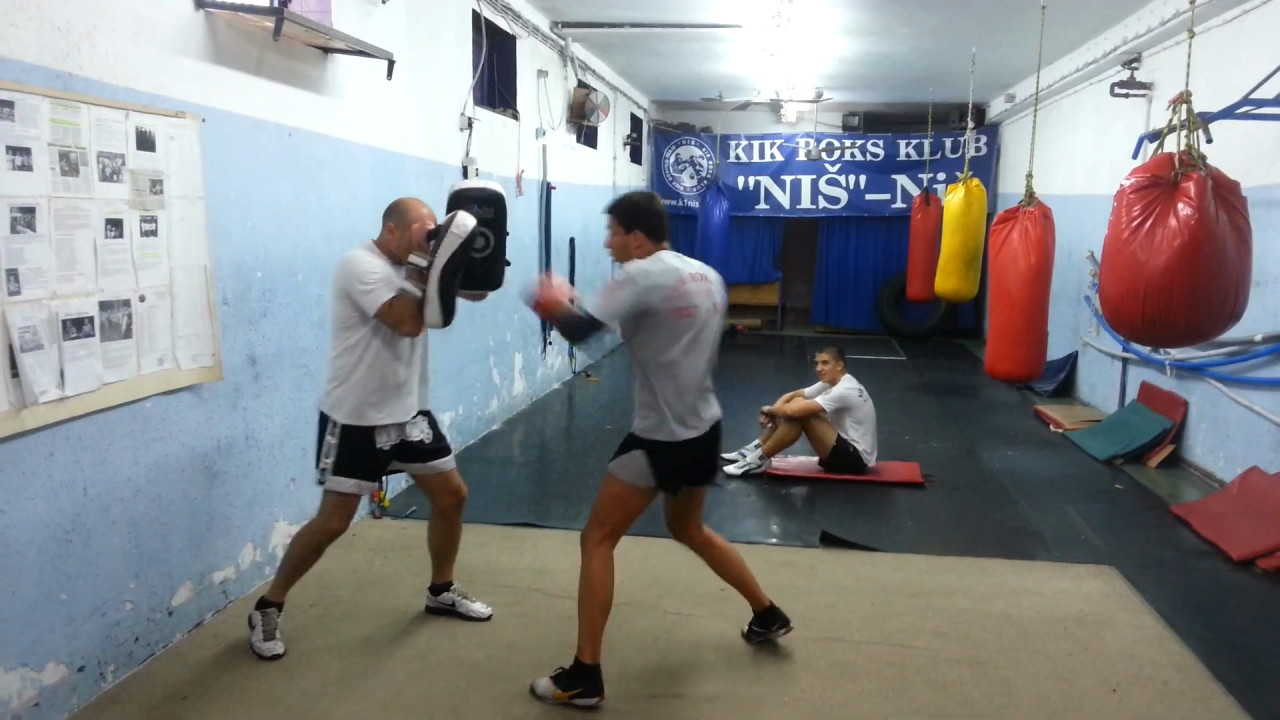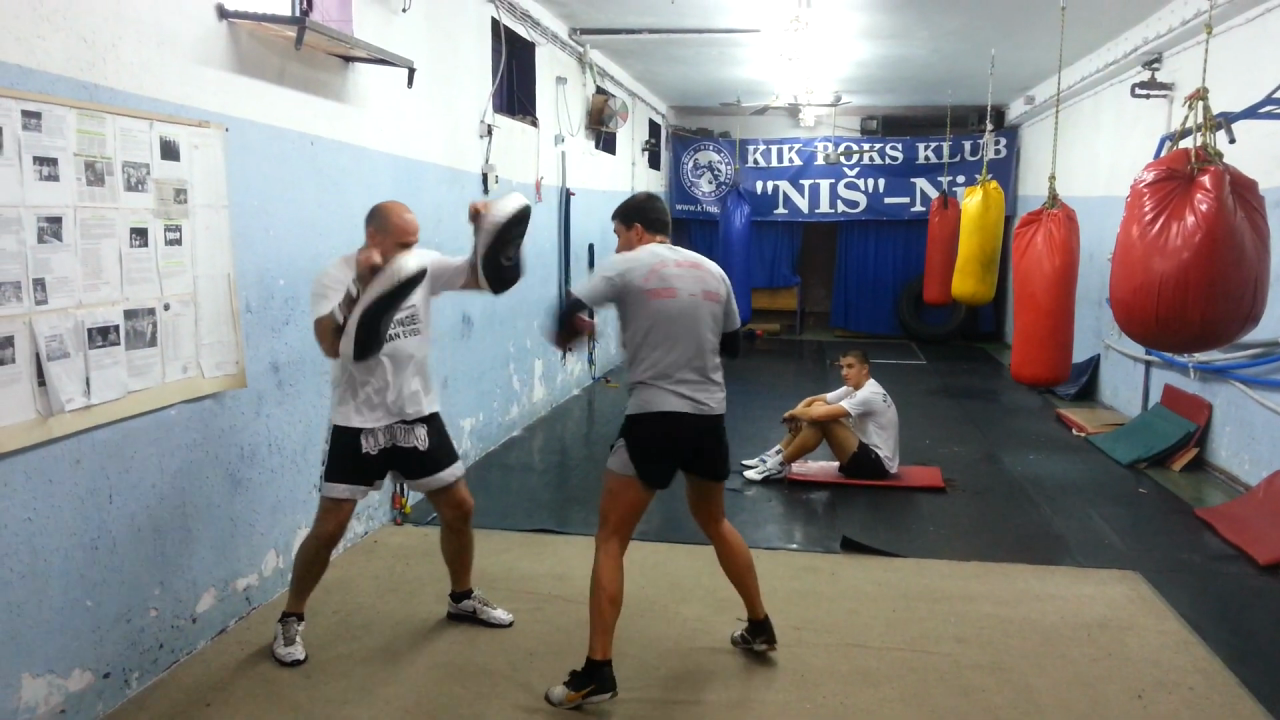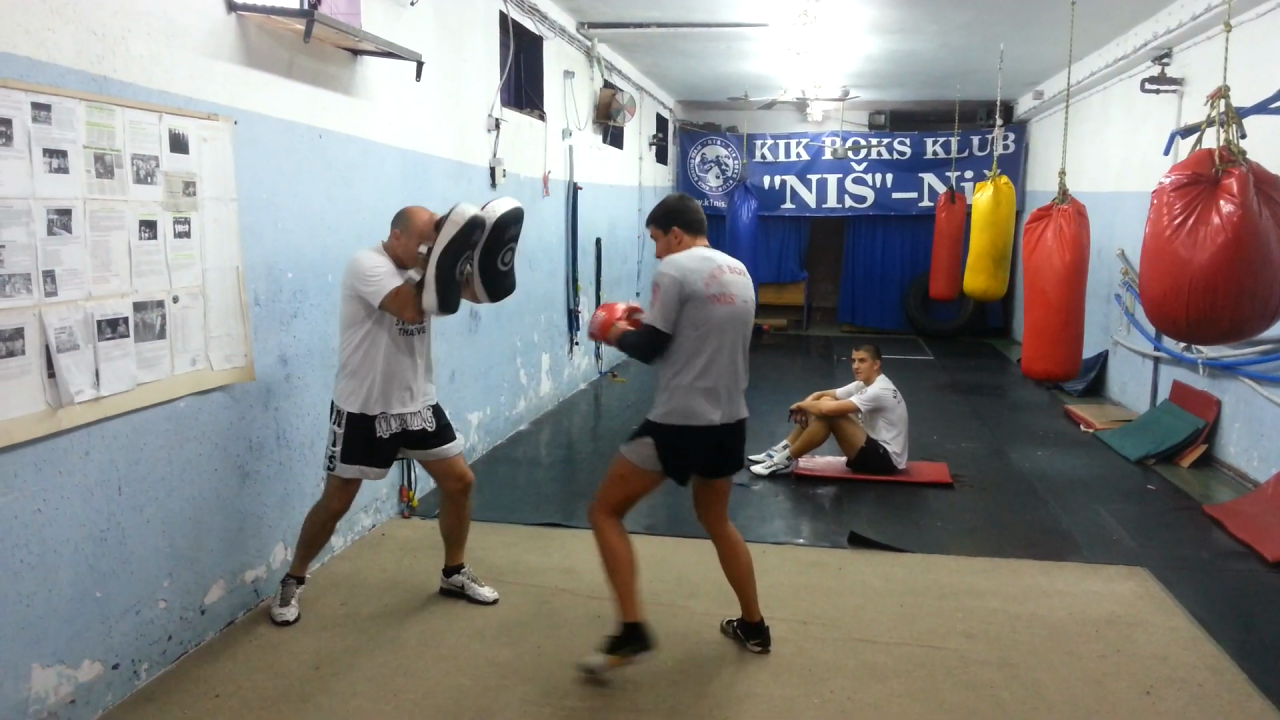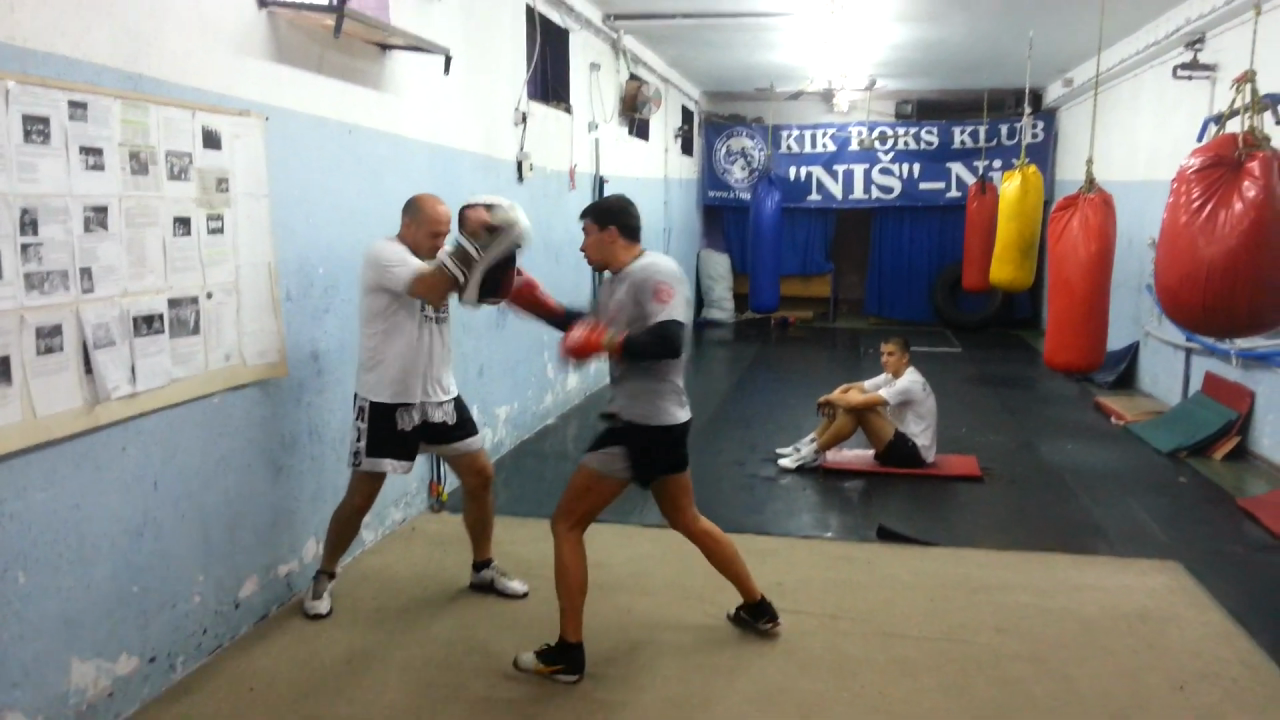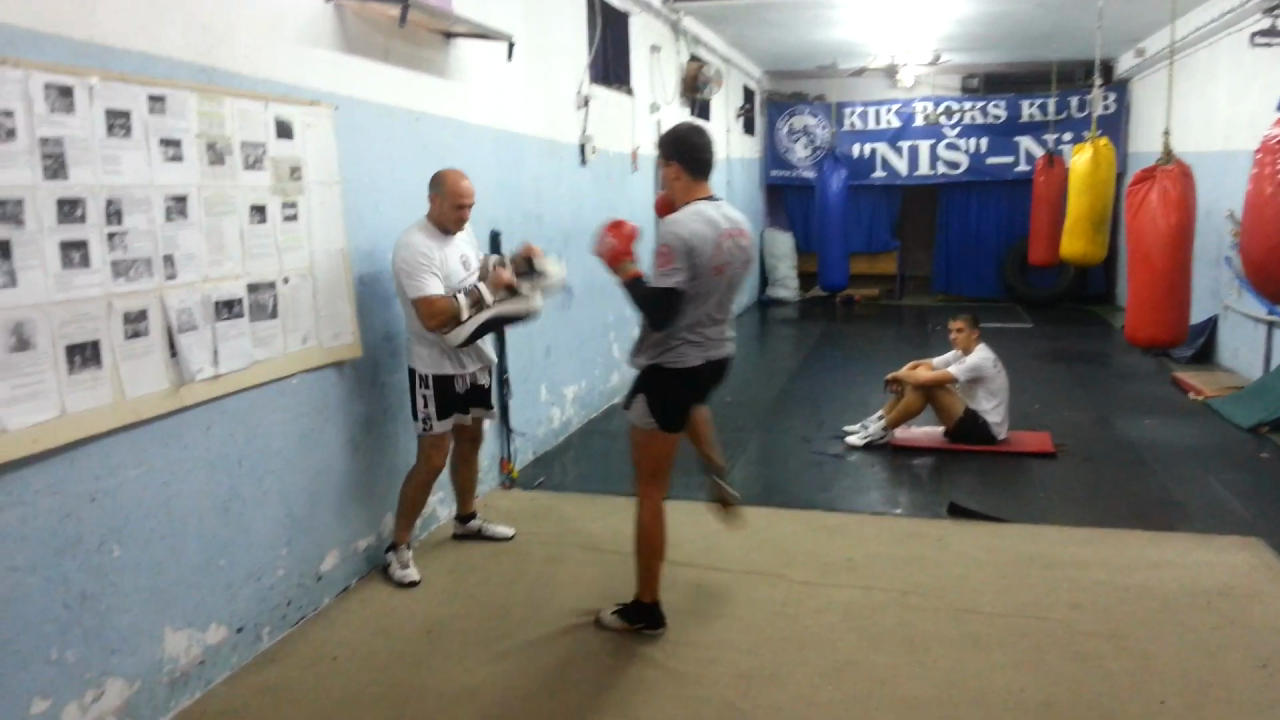
dt=1s
person 1, frame 1
left shoulder: (641, 276)
right shoulder: (704, 275)
left elbow: (582, 329)
left wrist: (554, 304)
left hip: (661, 435)
right hip: (702, 427)
left knee: (597, 540)
right knee: (691, 531)
left ankle: (585, 674)
right ankle: (768, 615)
person 1, frame 2
left shoulder: (629, 265)
right shoulder: (714, 273)
left elbow: (572, 307)
right elbow: (730, 344)
left wrist: (567, 333)
left hip: (654, 420)
right hip: (709, 417)
left knee: (610, 541)
right knee: (713, 521)
left ankle: (596, 672)
right ankle: (759, 628)
person 1, frame 3
left shoulder: (675, 269)
right shoulder: (740, 271)
left elbow: (649, 347)
left wrist: (614, 330)
right wrist: (645, 319)
left hip: (679, 421)
right hip: (730, 419)
left knee: (604, 511)
right knee: (716, 519)
left ankle: (631, 630)
right ankle: (753, 626)
person 1, frame 4
left shoulder: (652, 273)
right shoulder: (619, 280)
left elbow: (668, 342)
right elbow: (590, 329)
left wrist: (607, 344)
right wrist: (539, 304)
left hip: (642, 425)
right hip: (662, 421)
left knee: (566, 525)
right knee: (688, 520)
left ankle: (567, 652)
right ankle: (758, 606)
person 1, frame 5
left shoulder: (677, 230)
right shoulder: (738, 222)
left elbow: (658, 312)
left wrist: (623, 268)
left hip: (671, 369)
right hip: (716, 358)
left knee: (649, 490)
left ankle: (644, 609)
right ankle: (716, 472)
person 2, frame 1
left shoulder: (412, 265)
right shoulder: (360, 266)
left elbow: (476, 290)
right elbow: (408, 323)
right wrist: (421, 260)
left hip: (407, 412)
right hip: (355, 418)
left knee: (452, 495)
right knee: (333, 522)
left ankle: (442, 591)
right ankle: (268, 608)
person 2, frame 2
left shoulder: (423, 267)
right shoulder: (335, 277)
right elbow: (332, 344)
right wrist: (361, 285)
left hip: (418, 417)
right hip: (358, 423)
left knee: (458, 507)
right knee: (328, 529)
left ankle: (463, 598)
right ankle: (291, 619)
person 2, frame 3
left shoulder: (426, 262)
right shoulder: (366, 265)
left elbow: (482, 291)
right elbow: (411, 309)
right wrist: (429, 250)
left hip: (417, 401)
right hip: (363, 407)
left knee: (459, 481)
right knee: (336, 503)
left ankle: (455, 574)
right ankle: (292, 581)
person 2, frame 4
left shoulder: (439, 259)
right shoulder: (383, 253)
right elbow: (435, 294)
right wrist: (471, 240)
left hip: (439, 393)
right hip: (386, 399)
left knee: (480, 476)
right knee: (360, 498)
left ankle: (483, 569)
right ankle: (324, 576)
person 2, frame 5
left shoulder: (460, 232)
right shoulder: (414, 247)
left elbow: (480, 271)
right elbow: (434, 317)
left wrist: (515, 263)
right wrist: (485, 290)
left hip: (471, 360)
right hip: (436, 368)
left knee: (470, 440)
right knee: (432, 459)
left ankle: (466, 519)
right ankle: (398, 547)
